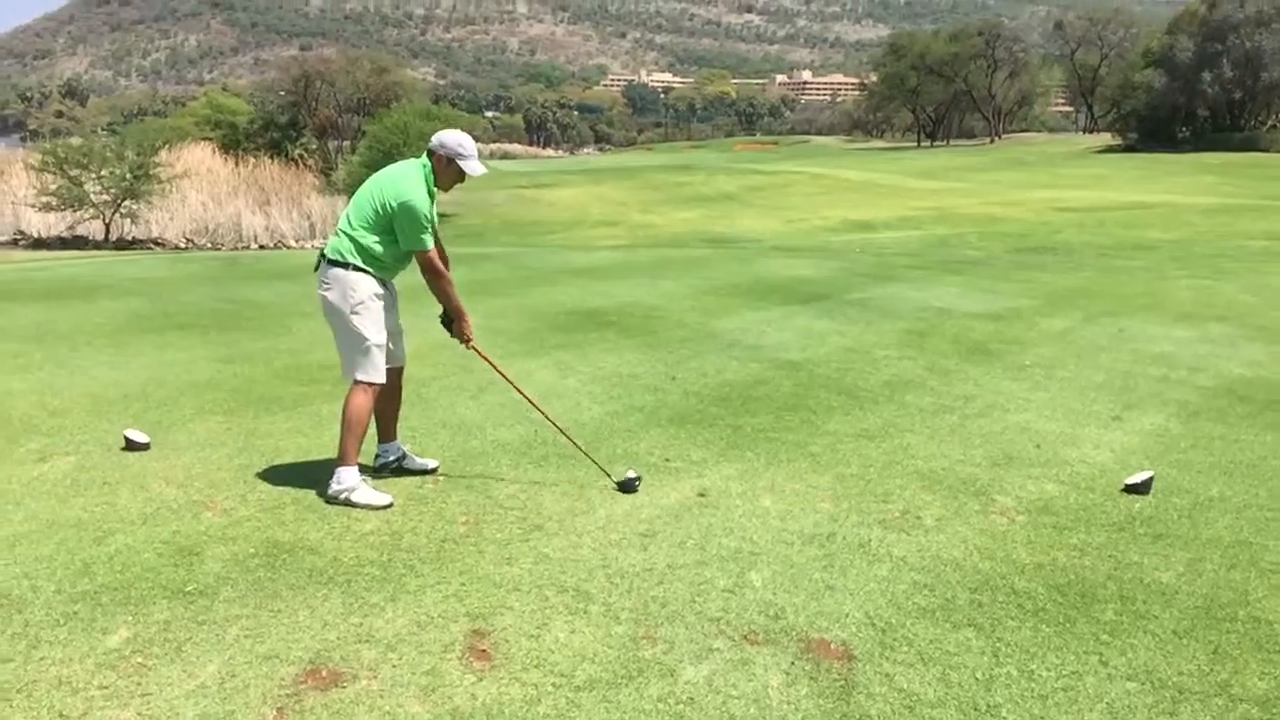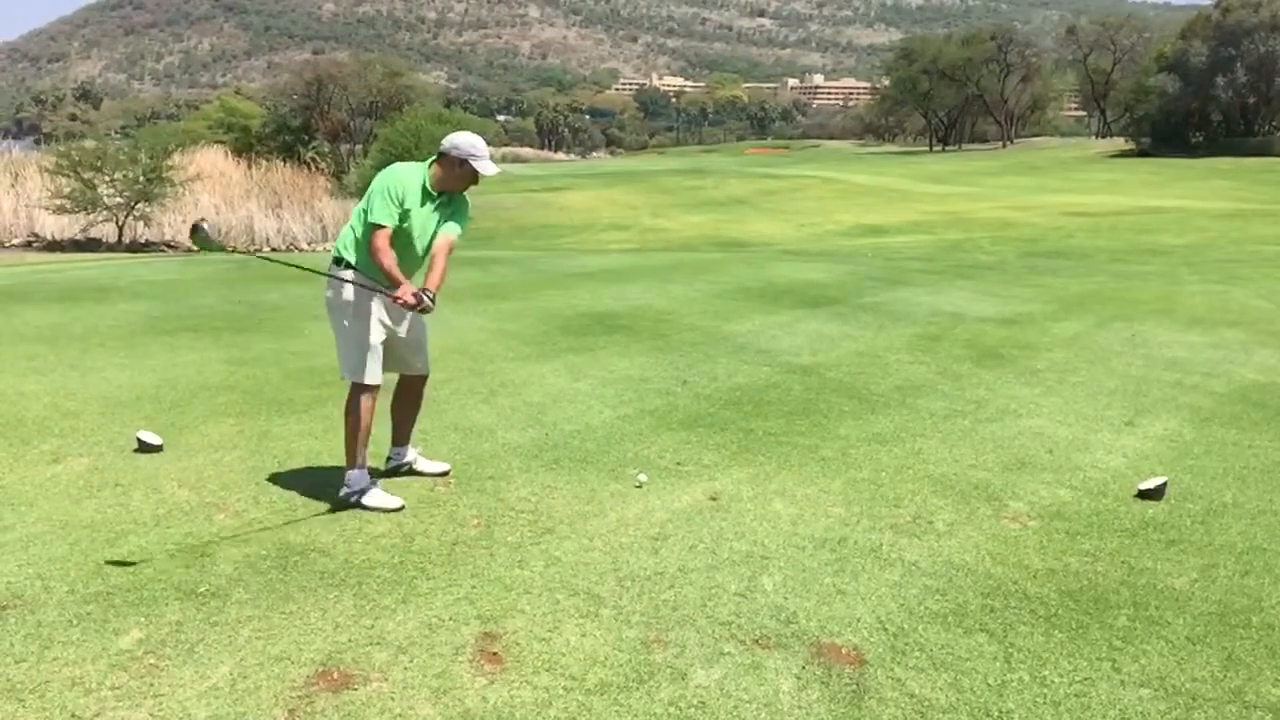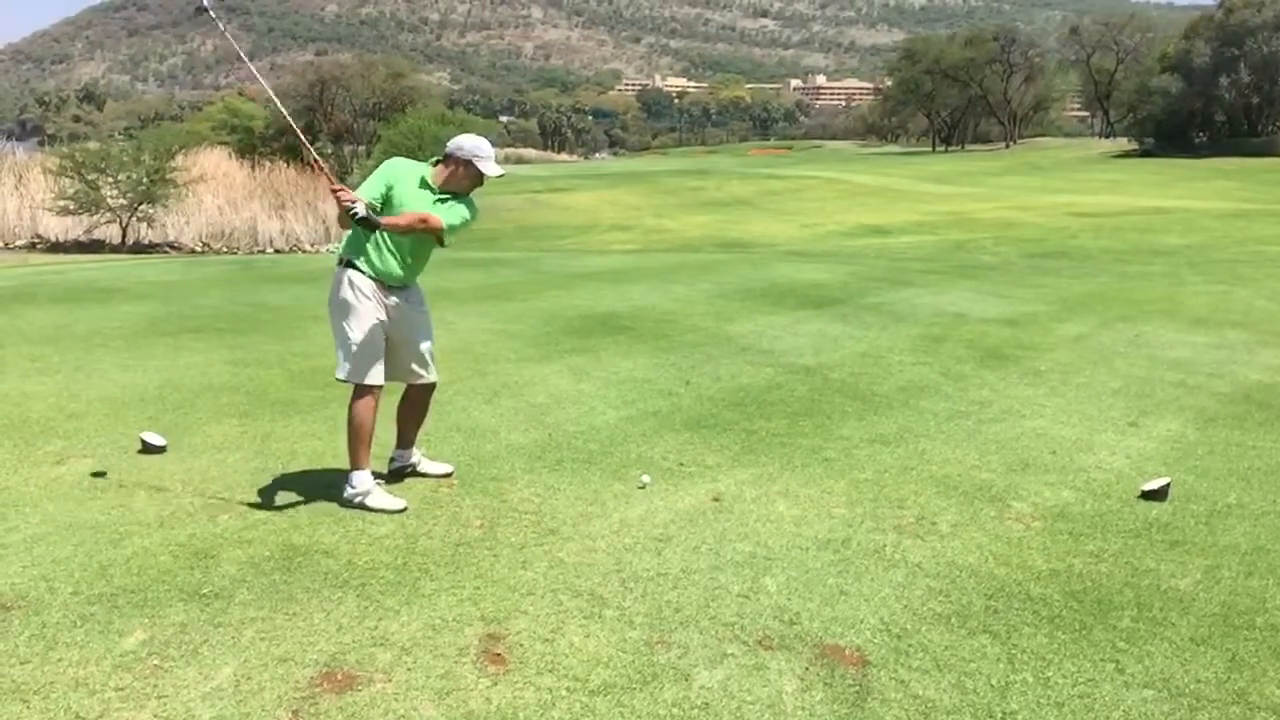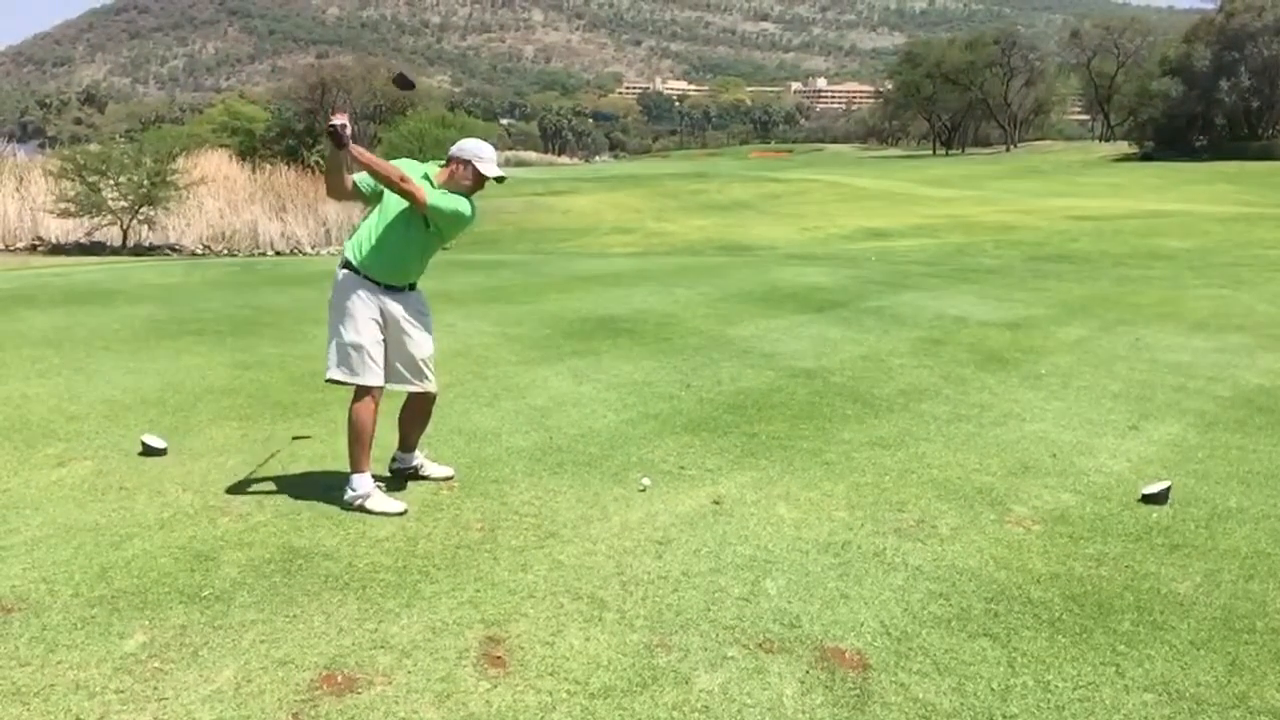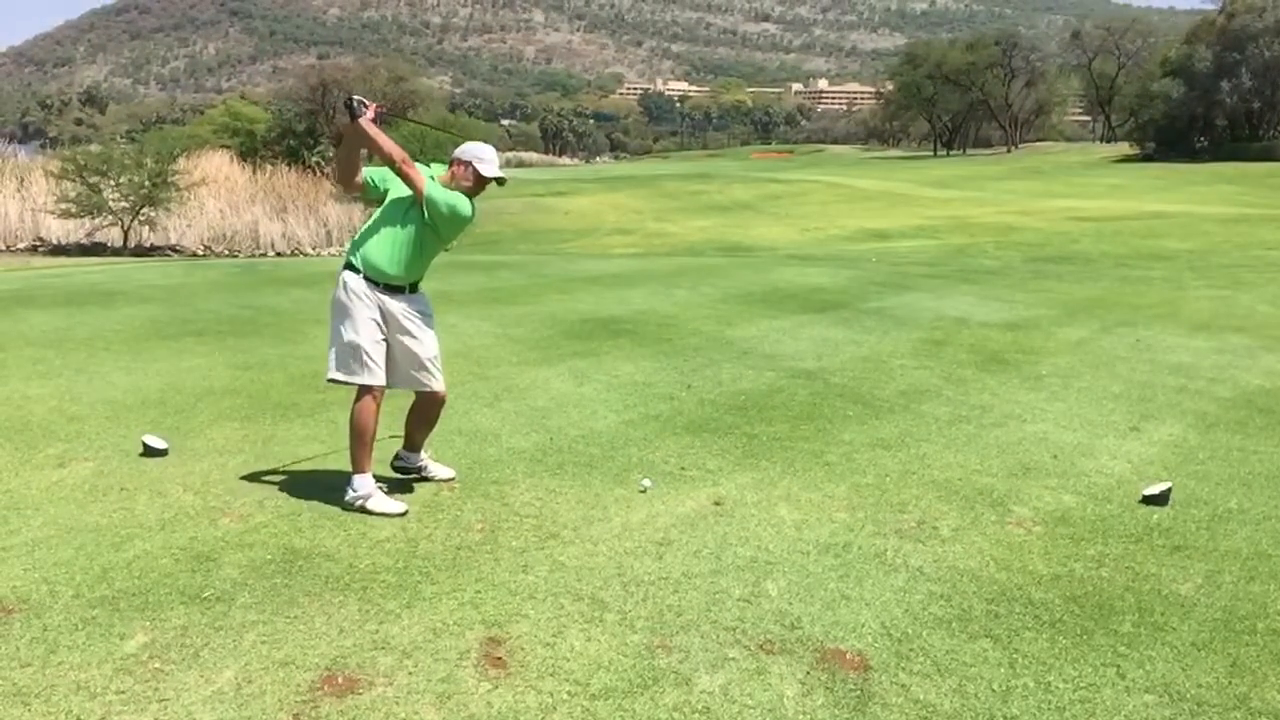
dt=1s
person 1, frame 1
left shoulder: (421, 181)
right shoulder: (411, 195)
left elbow: (437, 248)
right elbow: (430, 267)
left wrist: (451, 311)
right wrist: (460, 315)
left hip: (374, 279)
right hip: (352, 280)
left knee: (392, 367)
right knee: (368, 377)
left ankle: (389, 452)
right ankle: (344, 478)
person 1, frame 2
left shoulder: (458, 204)
right shoulder: (397, 178)
left elbow: (442, 250)
right elbow: (379, 243)
left wrist: (428, 292)
right wrist: (402, 284)
left hip: (399, 290)
right hip: (357, 282)
left knee: (415, 372)
right knee: (366, 380)
left ankle: (400, 455)
right ankle: (355, 480)
person 1, frame 3
left shoulder: (462, 208)
right shoulder: (398, 169)
left elbow: (422, 222)
right elbow: (346, 219)
left wrist: (374, 220)
right wrist: (348, 206)
left hip: (404, 292)
right hip: (360, 282)
left knee: (423, 379)
right knee: (368, 383)
left ankle: (404, 457)
right ankle: (359, 482)
person 1, frame 4
left shoulder: (462, 210)
right shoulder: (407, 165)
left elbow: (402, 186)
right elbow: (338, 190)
left wrist: (350, 146)
right wrist: (337, 148)
left hip: (404, 297)
right hip: (358, 286)
left knee: (425, 389)
right knee: (369, 386)
left ankle: (406, 458)
right ankle: (359, 485)
person 1, frame 5
left shoulder: (460, 209)
right shoulder: (416, 173)
left elbow: (401, 164)
right elbow: (348, 181)
left wrist: (365, 124)
right wrist: (352, 134)
left hip: (405, 298)
right hip: (361, 288)
left knee: (433, 391)
right knee: (371, 387)
left ankle: (410, 457)
right ankle: (360, 486)
